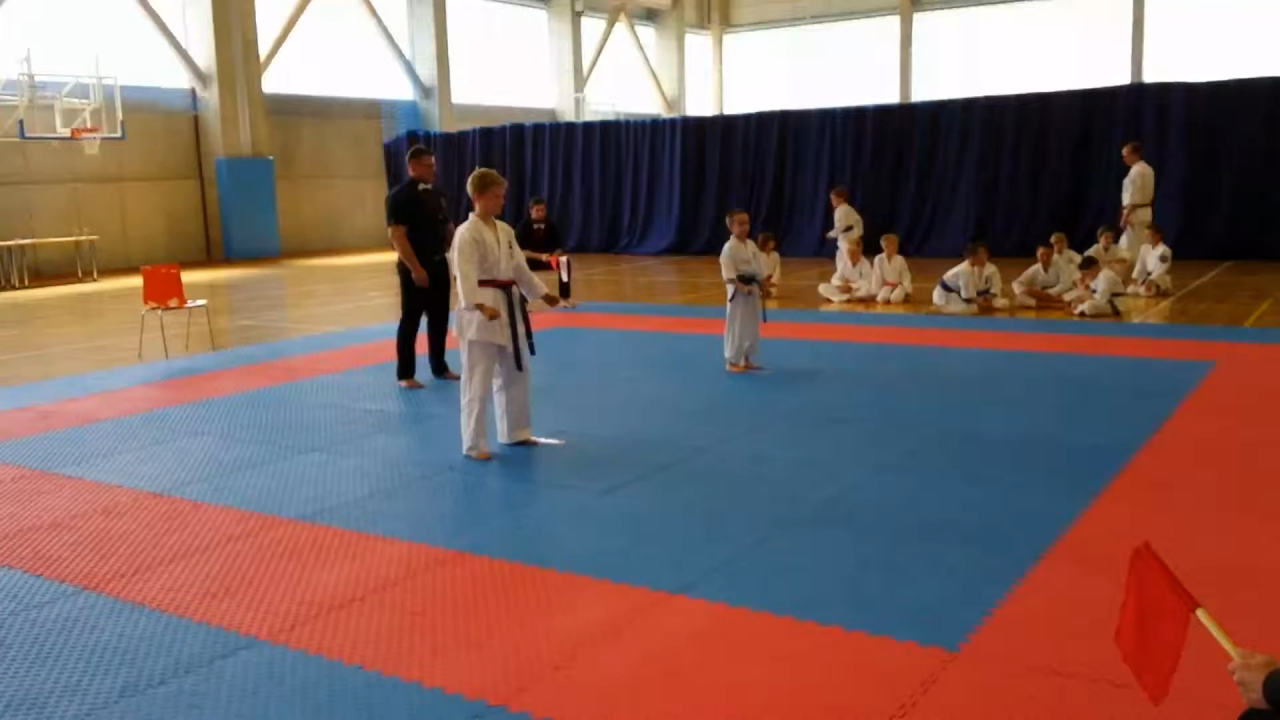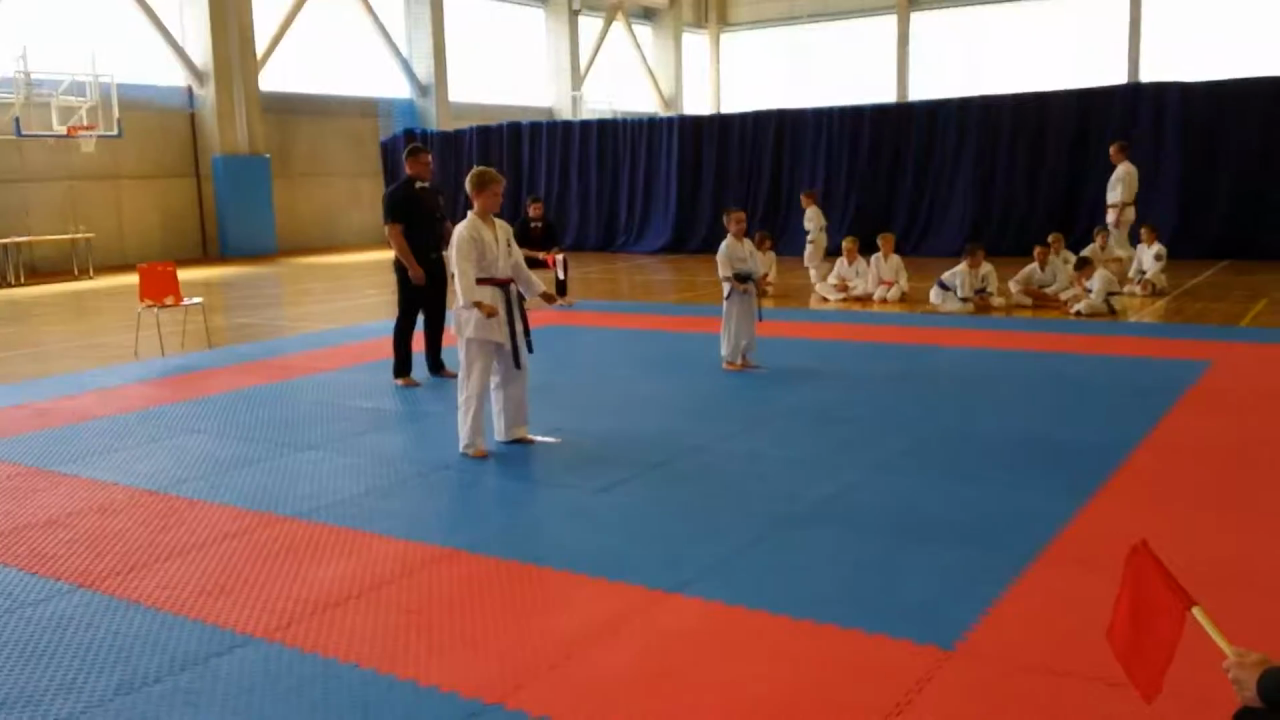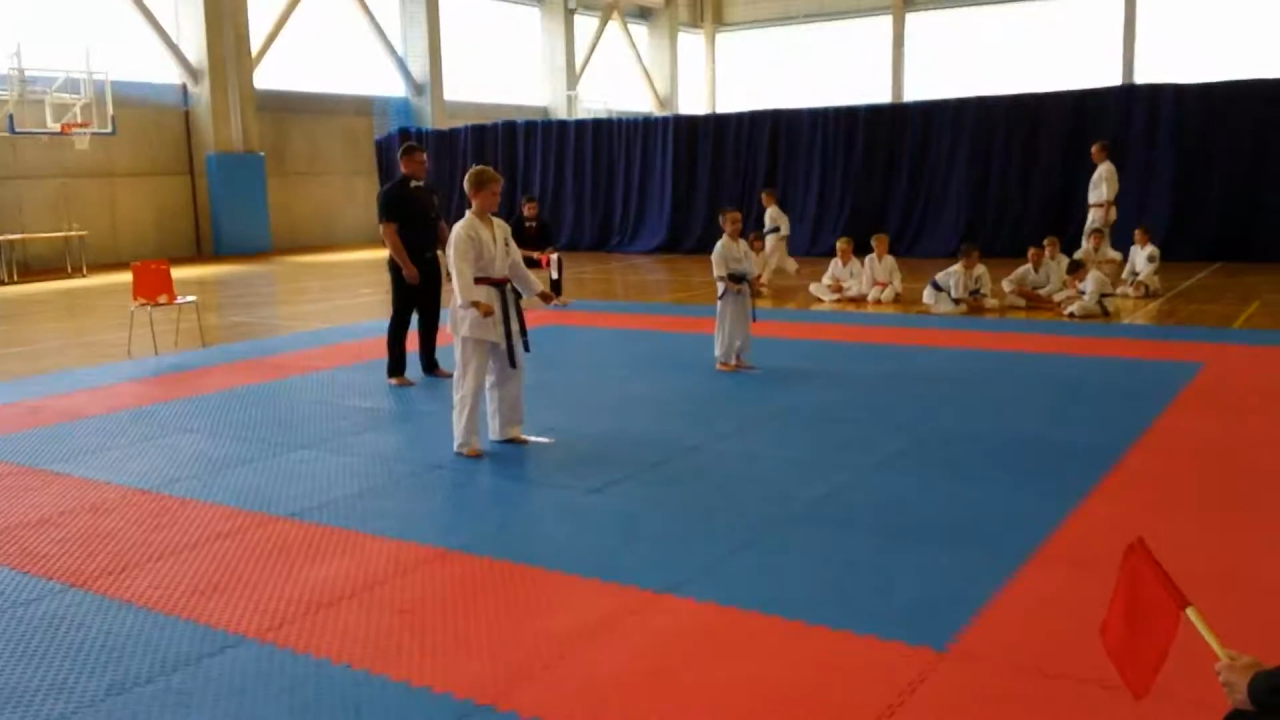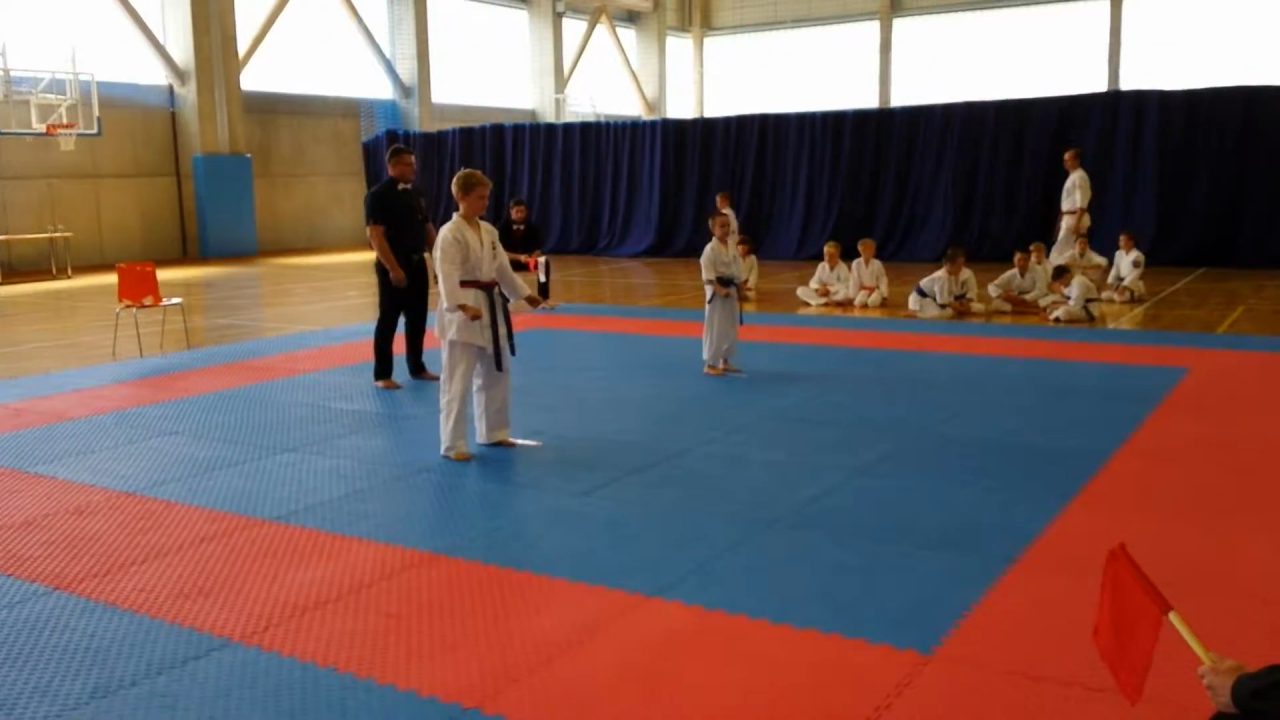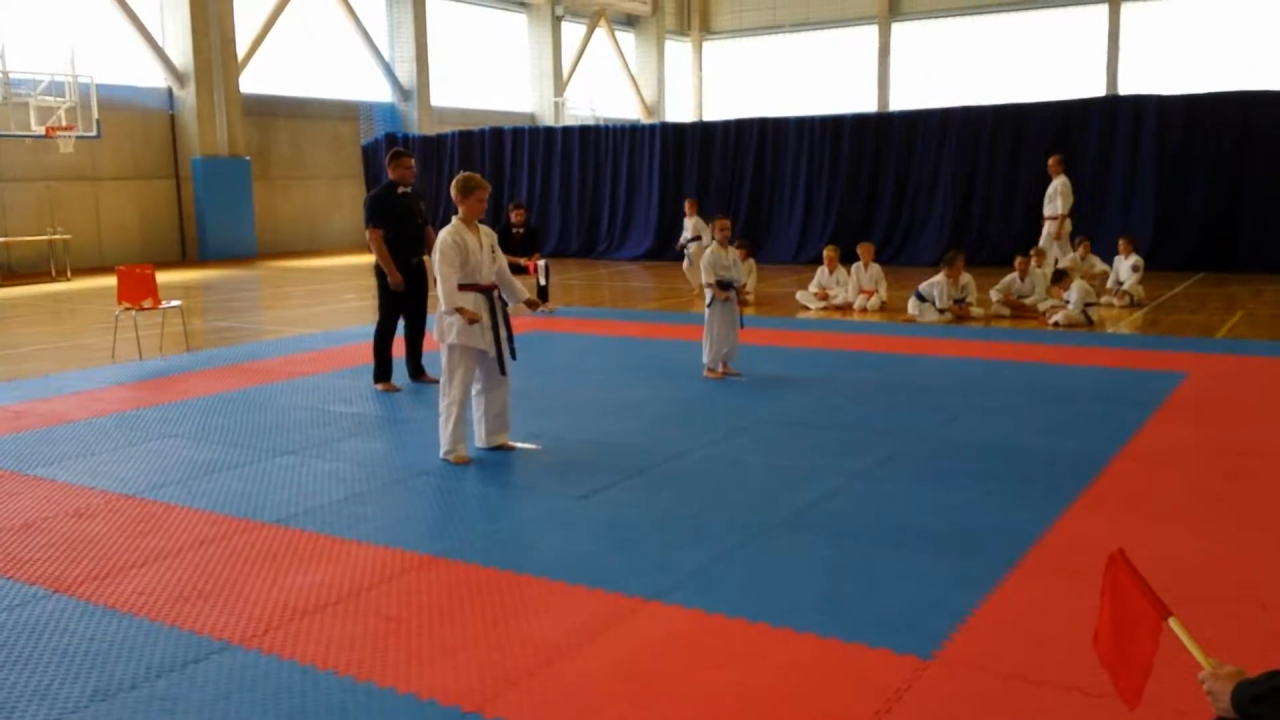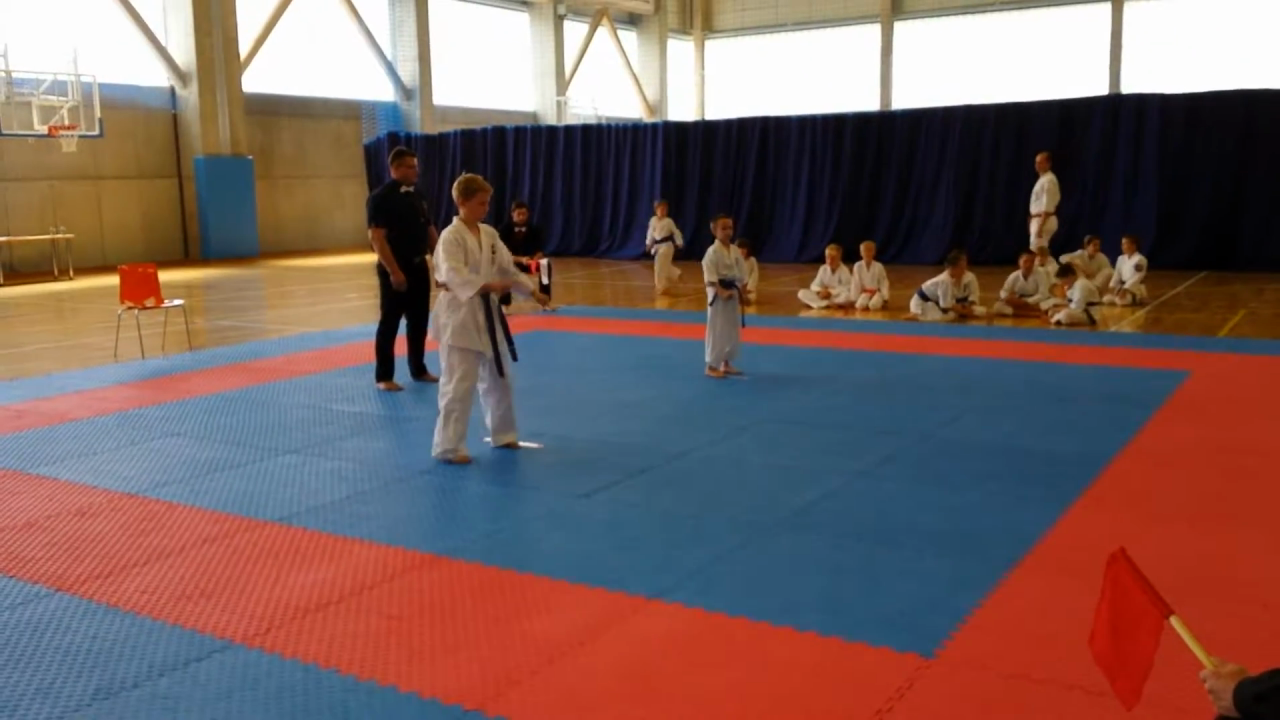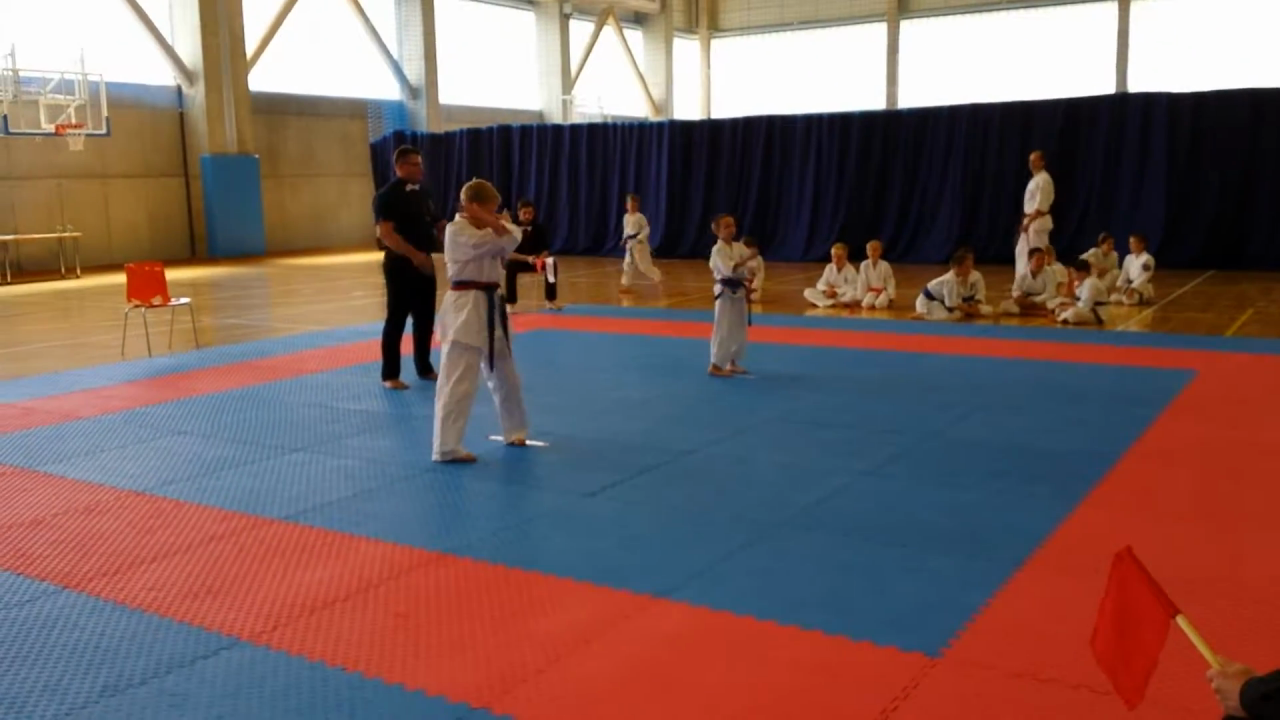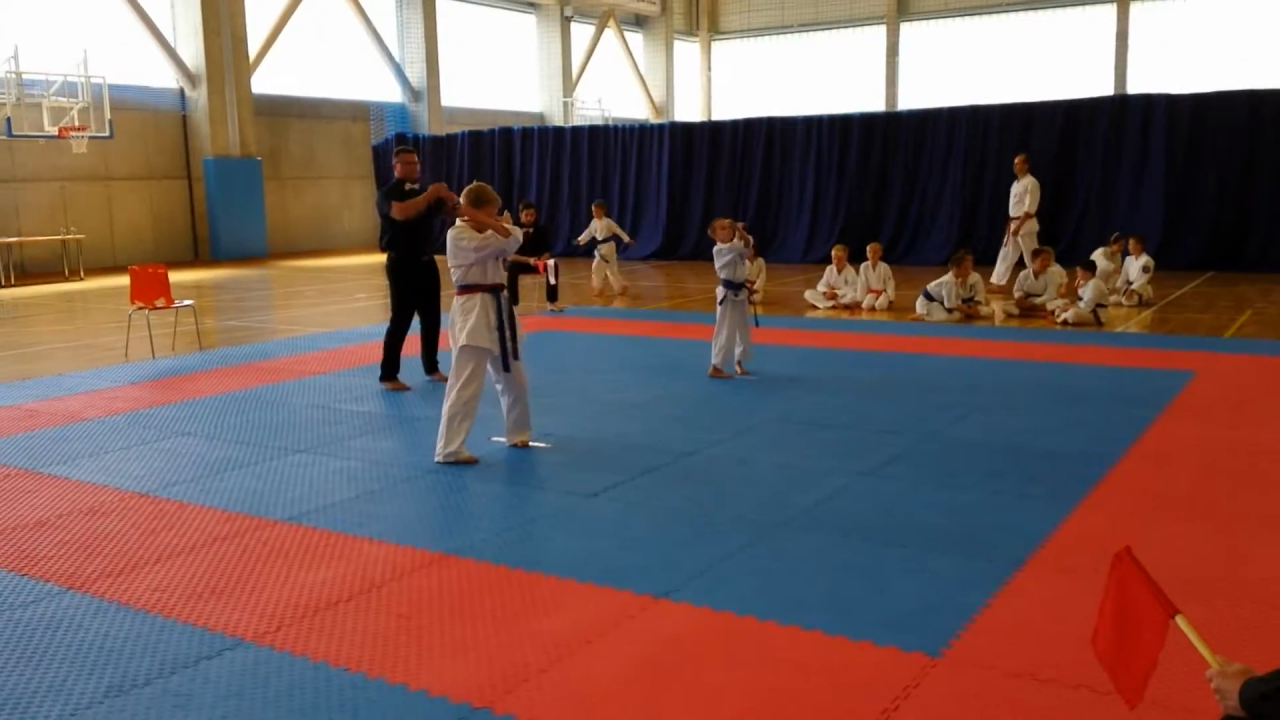
dt=0.2s
person 1, frame 1
left shoulder: (505, 231)
right shoulder: (467, 233)
left elbow: (520, 268)
right elbow: (466, 275)
left wrist: (542, 293)
right wrist: (480, 305)
left hip: (509, 305)
right hip: (480, 311)
left knee: (515, 374)
right knee: (478, 381)
left ankle: (515, 432)
right ankle: (474, 444)
person 1, frame 2
left shoulder: (503, 228)
right shoulder: (466, 231)
left elbow: (517, 266)
right elbow: (464, 273)
left wrist: (540, 291)
right wrist: (478, 303)
left hip: (507, 304)
right hip: (479, 309)
left knee: (513, 372)
right knee: (476, 378)
left ankle: (511, 429)
right ankle: (471, 441)
person 1, frame 3
left shoulder: (501, 228)
right shoulder: (464, 230)
left elbow: (515, 265)
right elbow: (461, 272)
left wrist: (537, 290)
right wrist: (476, 302)
left hip: (504, 304)
right hip: (475, 309)
left knee: (509, 371)
right knee: (472, 377)
left ankle: (506, 429)
right ankle: (466, 441)
person 1, frame 4
left shoulder: (488, 231)
right shoulder: (450, 233)
left elbow: (502, 269)
right elbow: (447, 276)
left wrist: (525, 294)
right wrist: (463, 306)
left hip: (490, 306)
right hip: (462, 311)
left knee: (495, 375)
right knee: (458, 381)
left ankle: (493, 433)
right ankle: (453, 444)
person 1, frame 5
left shoulder: (487, 235)
right shoulder: (450, 236)
left elbow: (502, 272)
right elbow: (446, 279)
left wrist: (524, 298)
right wrist: (461, 309)
left hip: (490, 310)
right hip: (461, 314)
left knee: (495, 379)
right knee: (459, 384)
left ankle: (492, 436)
right ankle: (452, 448)
person 1, frame 6
left shoulder: (488, 234)
right shoulder: (451, 235)
left elbow: (508, 267)
right elbow: (453, 275)
left wrist: (532, 291)
right wrist: (487, 286)
left hip: (488, 312)
right hip: (460, 314)
left knee: (498, 378)
right knee: (459, 384)
left ankle: (502, 433)
right ankle: (447, 447)
person 1, frame 7
left shoulder: (486, 230)
right shoulder: (456, 231)
left elbow: (512, 239)
right elbow: (492, 242)
left wrist: (491, 221)
right wrist: (488, 223)
left hip: (490, 307)
right hip: (464, 309)
left knee: (505, 376)
right knee: (458, 382)
left ankle: (514, 430)
right ankle: (446, 448)
person 1, frame 8
left shoulder: (487, 234)
right shoulder: (458, 235)
left elbow: (514, 239)
right elbow: (499, 243)
left wrist: (490, 223)
right wrist: (485, 224)
left hip: (496, 310)
right hip: (472, 313)
left knee: (513, 378)
right knee: (466, 384)
left ankle: (518, 432)
right ankle: (449, 449)
person 2, frame 1
left shoulder: (435, 194)
right shoulder: (400, 196)
left elbow: (448, 229)
right elbow: (396, 236)
right wrist: (415, 269)
left hip: (439, 264)
right hip: (414, 267)
left knee: (440, 318)
right knee: (411, 320)
left ankle: (439, 367)
right ankle: (405, 374)
person 2, frame 2
left shoulder: (433, 192)
right shoulder: (397, 194)
left elbow: (445, 226)
right elbow: (393, 234)
right wrist: (412, 267)
left hip: (436, 262)
right hip: (411, 265)
left knee: (436, 316)
right knee: (407, 318)
left ankle: (436, 365)
right ankle: (401, 372)
person 2, frame 3
left shoulder: (428, 191)
right shoulder: (391, 193)
left elbow: (440, 226)
right elbow: (388, 233)
right wrist: (406, 266)
left hip: (430, 261)
right hip: (405, 264)
left knee: (430, 315)
right knee: (401, 317)
left ankle: (430, 365)
right ankle: (395, 372)
person 2, frame 4
left shoulder: (415, 194)
right shoulder: (379, 195)
left elbow: (428, 228)
right elbow: (375, 235)
right wrist: (393, 268)
left hip: (417, 264)
right hip: (393, 267)
left knee: (417, 318)
right knee: (388, 320)
left ankle: (417, 367)
right ankle: (382, 374)
person 2, frame 5
left shoulder: (415, 197)
right shoulder: (378, 198)
left elbow: (427, 232)
right elbow: (374, 239)
right wrist: (391, 272)
left hip: (416, 267)
right hip: (392, 270)
left knee: (417, 321)
right knee: (388, 323)
left ankle: (416, 370)
right ankle: (381, 377)
person 2, frame 6
left shoulder: (417, 196)
right shoulder: (381, 197)
left elbow: (430, 231)
right elbow: (376, 238)
right wrist: (393, 272)
left hip: (418, 266)
right hip: (394, 269)
left knee: (419, 320)
right knee: (390, 322)
left ankle: (418, 369)
right ankle: (383, 376)
person 2, frame 7
left shoulder: (423, 194)
right shoulder: (388, 195)
left elbow: (433, 226)
right elbow: (384, 233)
right wrist: (414, 255)
left hip: (424, 263)
right hip: (399, 265)
left knee: (425, 317)
right knee: (397, 319)
left ankle: (424, 368)
right ankle: (390, 374)
person 2, frame 8
left shoulder: (423, 191)
right shoulder: (388, 193)
left elbow: (453, 211)
right elbow: (401, 213)
left wrist: (446, 196)
right wrist: (429, 196)
left hip: (426, 262)
right hip: (402, 264)
left knee: (432, 316)
right knee: (401, 319)
left ankle: (432, 367)
right ankle: (389, 375)
